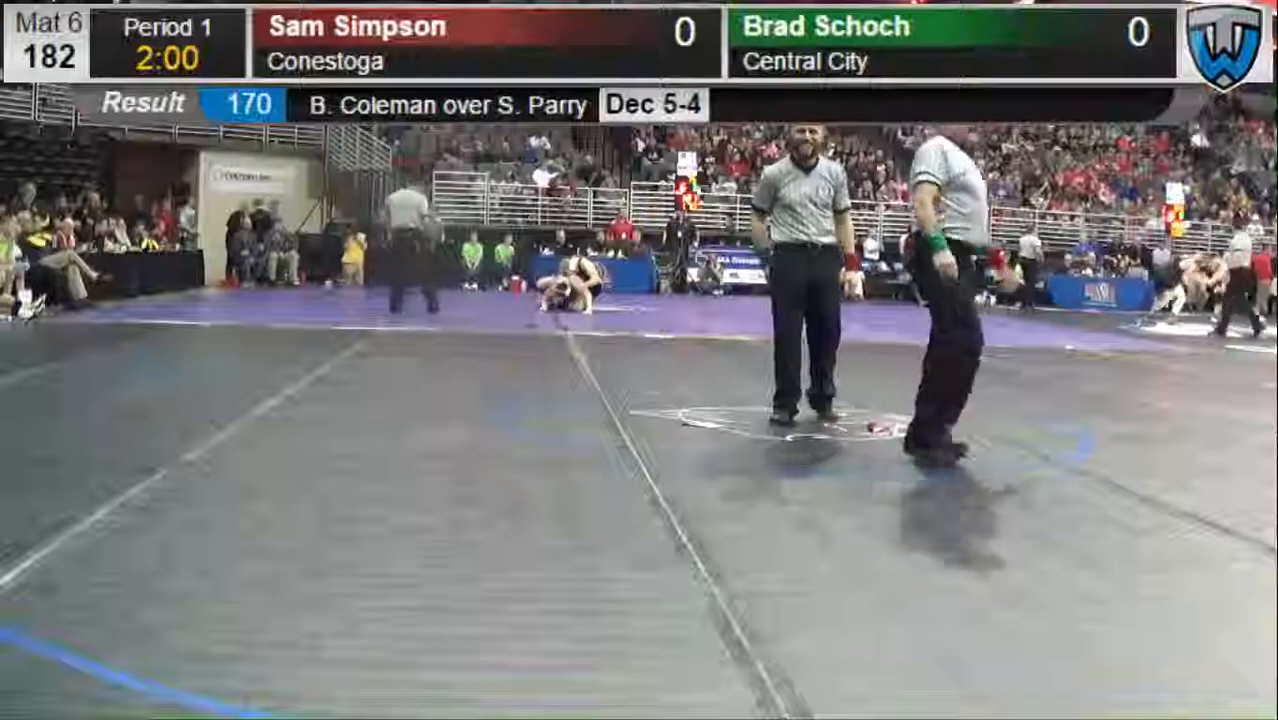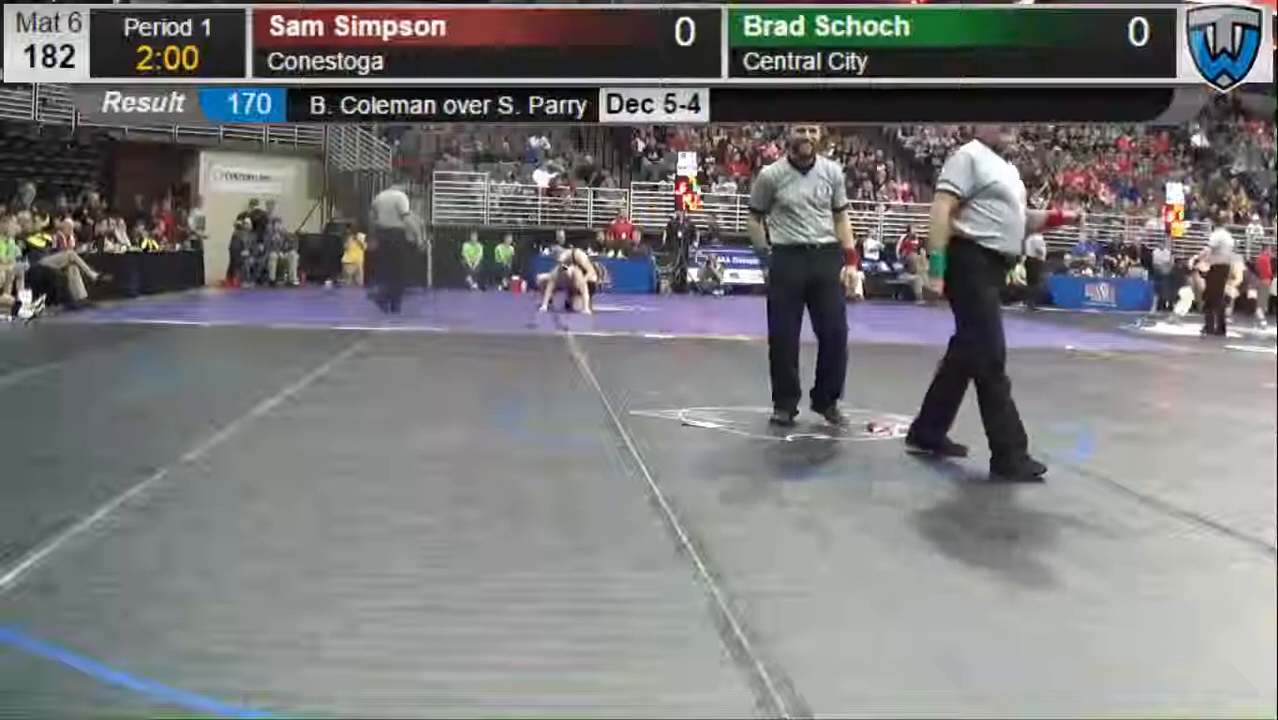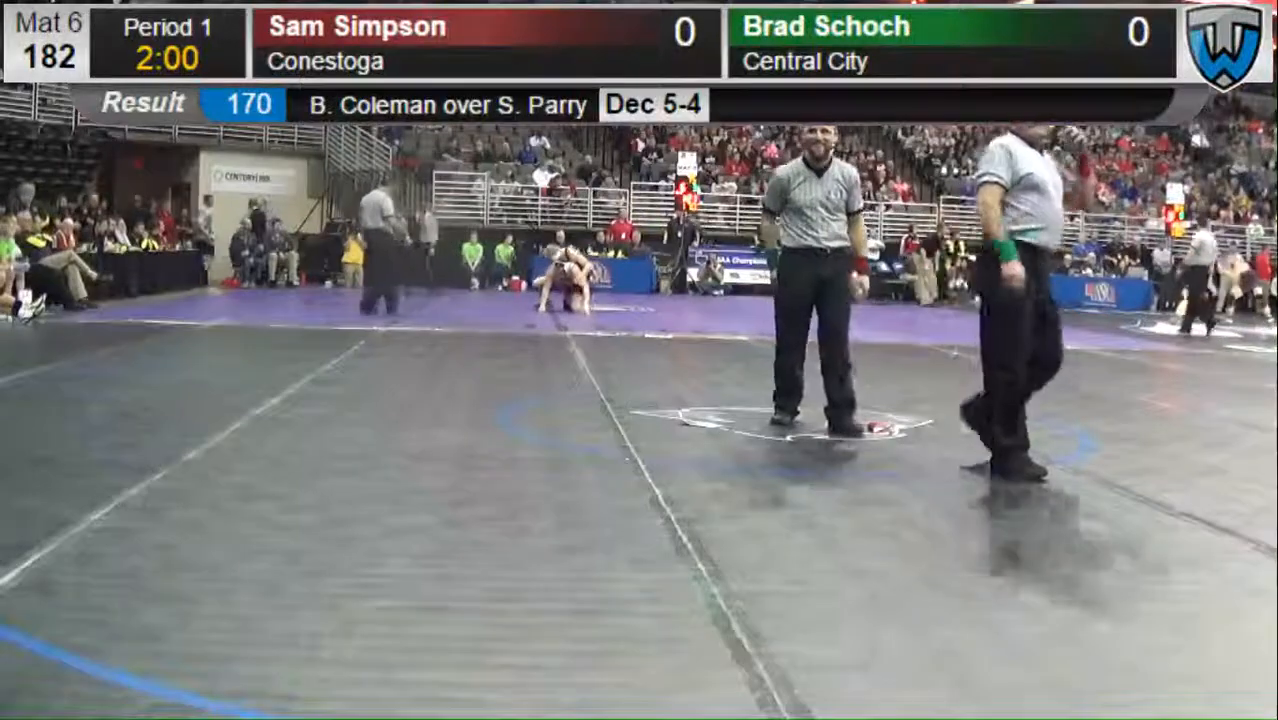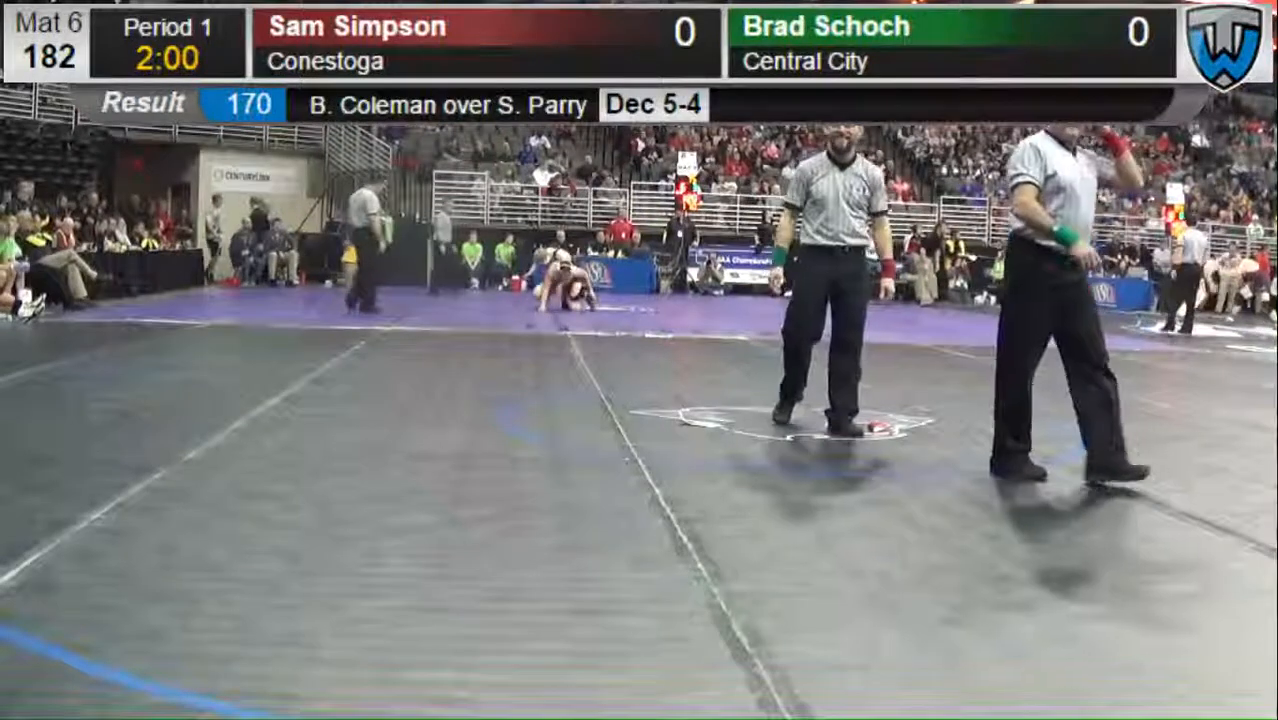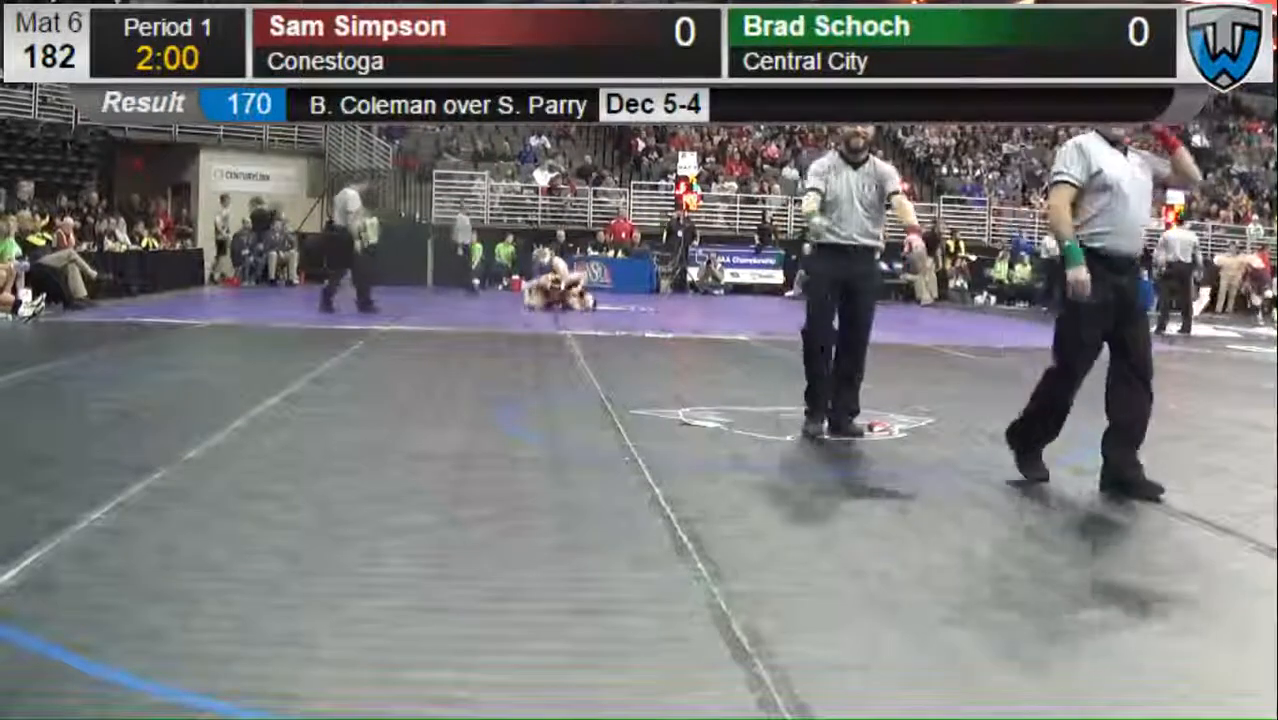
dt=0.3s
person 1, frame 1
left shoulder: (960, 158)
right shoulder: (937, 150)
right elbow: (923, 202)
right wrist: (938, 248)
left hip: (956, 259)
right hip: (940, 259)
left knee: (948, 343)
right knee: (965, 342)
left ankle: (927, 432)
right ankle: (932, 431)
person 1, frame 2
left shoulder: (1007, 168)
right shoulder: (969, 157)
left elbow: (1018, 220)
right elbow: (941, 211)
left wrist: (1055, 219)
left hip: (994, 267)
right hip: (973, 263)
left knee: (967, 354)
right knee: (989, 357)
left ankle: (927, 432)
right ankle: (1009, 454)
person 1, frame 3
left shoulder: (1048, 160)
right shoulder: (1004, 149)
left elbow: (1083, 200)
right elbow: (987, 205)
left wrist: (1083, 160)
right wrist: (1007, 256)
left hip: (1038, 265)
right hip: (1008, 263)
left knee: (1047, 355)
right knee: (1007, 358)
left ankle: (984, 411)
right ankle: (1008, 454)
person 1, frame 4
left shoulder: (1086, 159)
right shoulder: (1034, 148)
left elbow: (1133, 183)
right elbow: (1023, 205)
left wrist: (1112, 138)
right wrist: (1071, 238)
left hip: (1073, 268)
right hip: (1035, 263)
left knee: (1092, 363)
right knee: (1019, 363)
left ankle: (1106, 458)
right ankle: (1009, 454)
person 1, frame 5
left shoulder: (1143, 160)
right shoulder: (1081, 148)
left elbow: (1191, 179)
right elbow: (1057, 206)
left wrist: (1166, 136)
right wrist: (1075, 260)
left hip: (1129, 272)
right hip: (1089, 269)
left knee: (1135, 373)
right knee: (1072, 365)
left ankle: (1121, 467)
right ankle: (1026, 439)
person 2, frame 1
left shoulder: (835, 173)
right shoulder: (774, 174)
left elbow: (843, 220)
right elbow: (758, 218)
right wrist: (766, 258)
left hip: (826, 258)
right hip: (788, 258)
left knee: (828, 333)
right knee: (787, 335)
left ankle: (821, 398)
right ankle: (785, 403)
person 2, frame 2
left shoulder: (832, 172)
right shoulder: (771, 175)
left elbow: (841, 218)
right elbow: (755, 218)
left wrist: (850, 260)
right wrist: (765, 258)
left hip: (826, 258)
right hip: (787, 259)
left knee: (835, 332)
right knee: (783, 336)
left ankle: (826, 399)
right ankle: (785, 403)
person 2, frame 3
left shoulder: (848, 175)
right shoulder: (785, 175)
left elbow: (855, 223)
right elbow: (769, 220)
left wrist: (862, 267)
right wrist: (774, 261)
left hip: (836, 262)
right hip: (796, 261)
left knee: (836, 339)
right knee: (790, 338)
left ankle: (840, 414)
right ankle: (786, 405)
person 2, frame 4
left shoulder: (871, 174)
right shoulder: (808, 170)
left elbow: (879, 224)
right elbow: (789, 216)
left wrist: (888, 271)
right wrist: (778, 260)
left hip: (853, 262)
right hip: (814, 259)
left knee: (848, 342)
right knee: (799, 333)
left ankle: (842, 415)
right ankle: (788, 396)
person 2, frame 5
left shoulder: (882, 171)
right shoulder: (823, 166)
left elbow: (899, 200)
right elbow: (811, 197)
left wrist: (913, 232)
right wrist: (813, 218)
left hip: (864, 262)
right hip: (826, 258)
left knee: (854, 342)
right knee: (818, 336)
left ankle: (843, 414)
right ankle: (817, 410)
